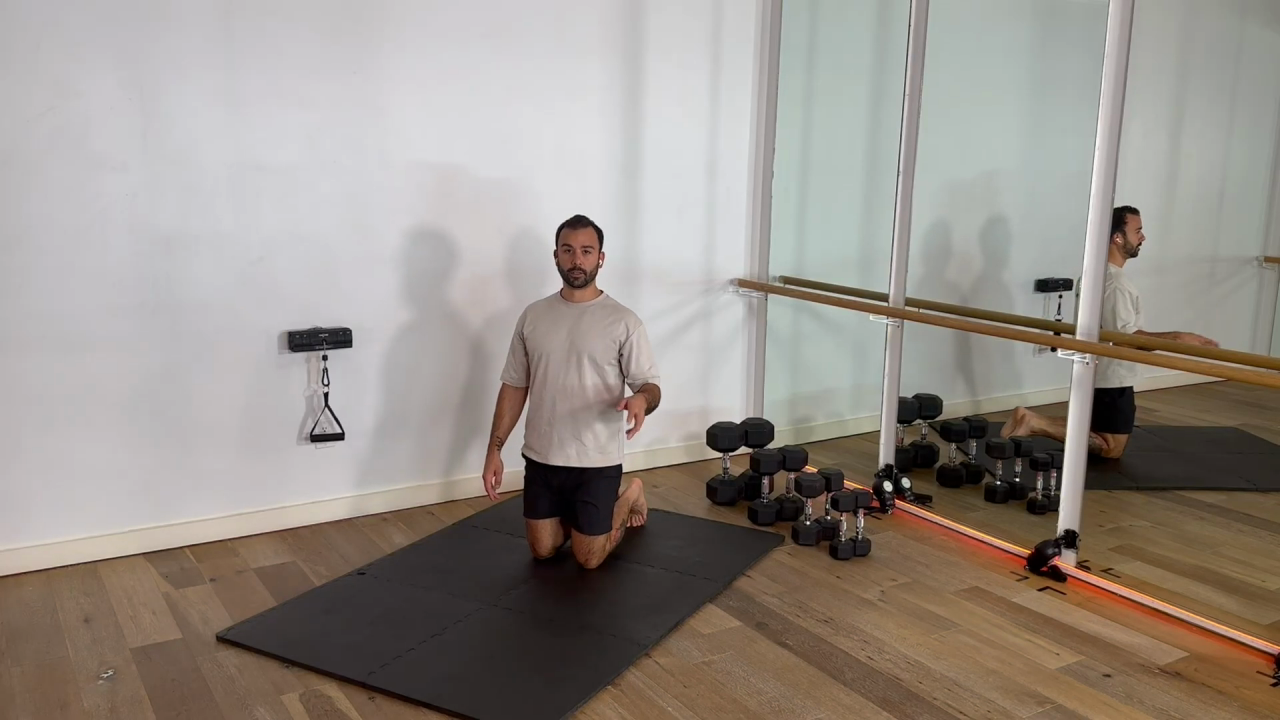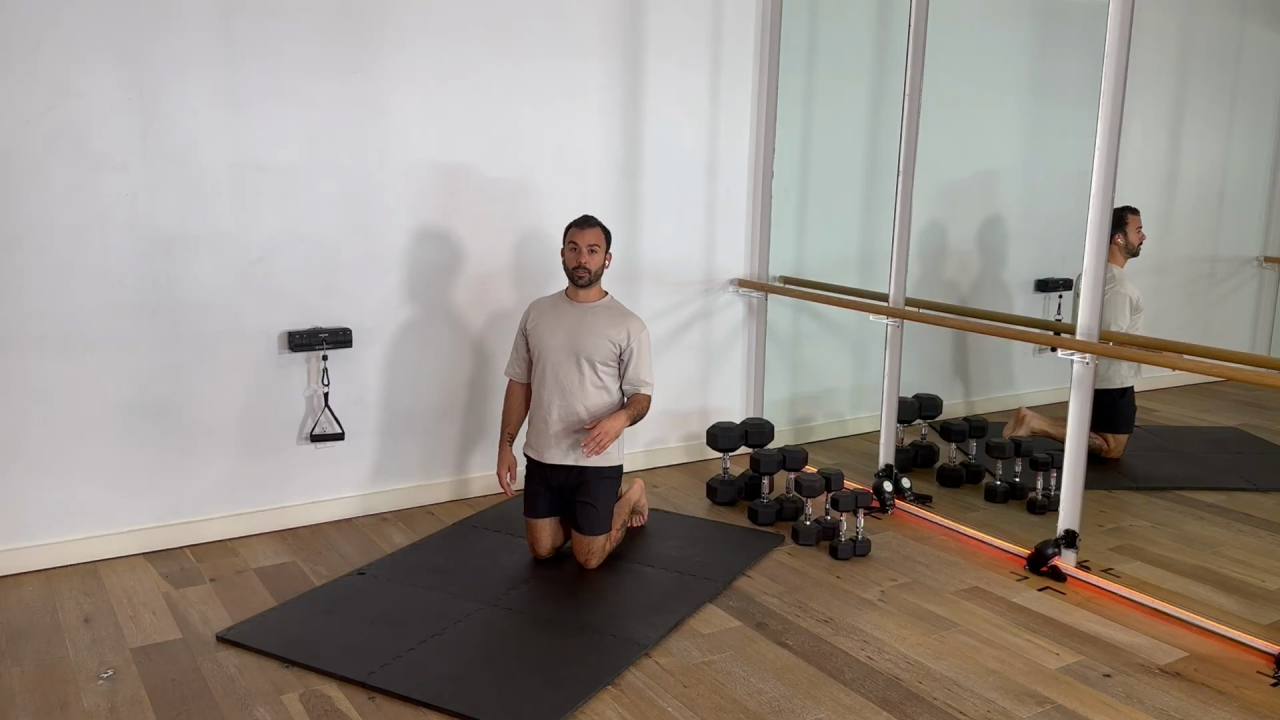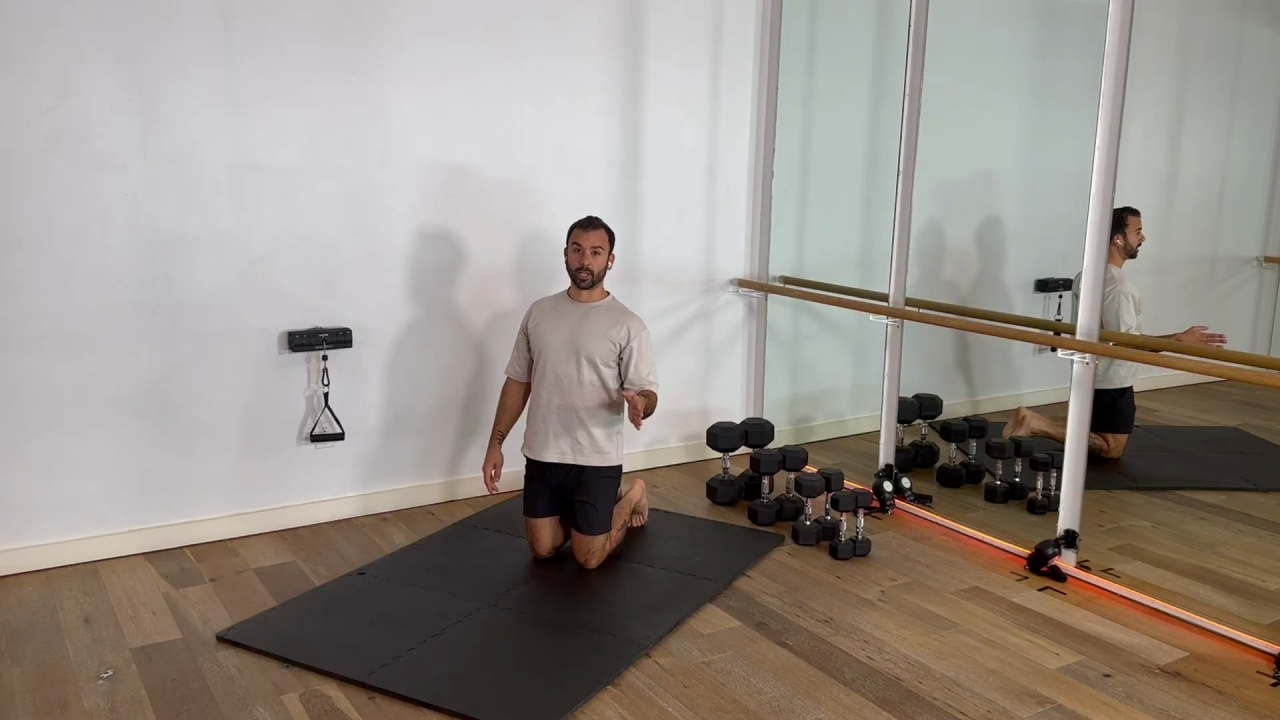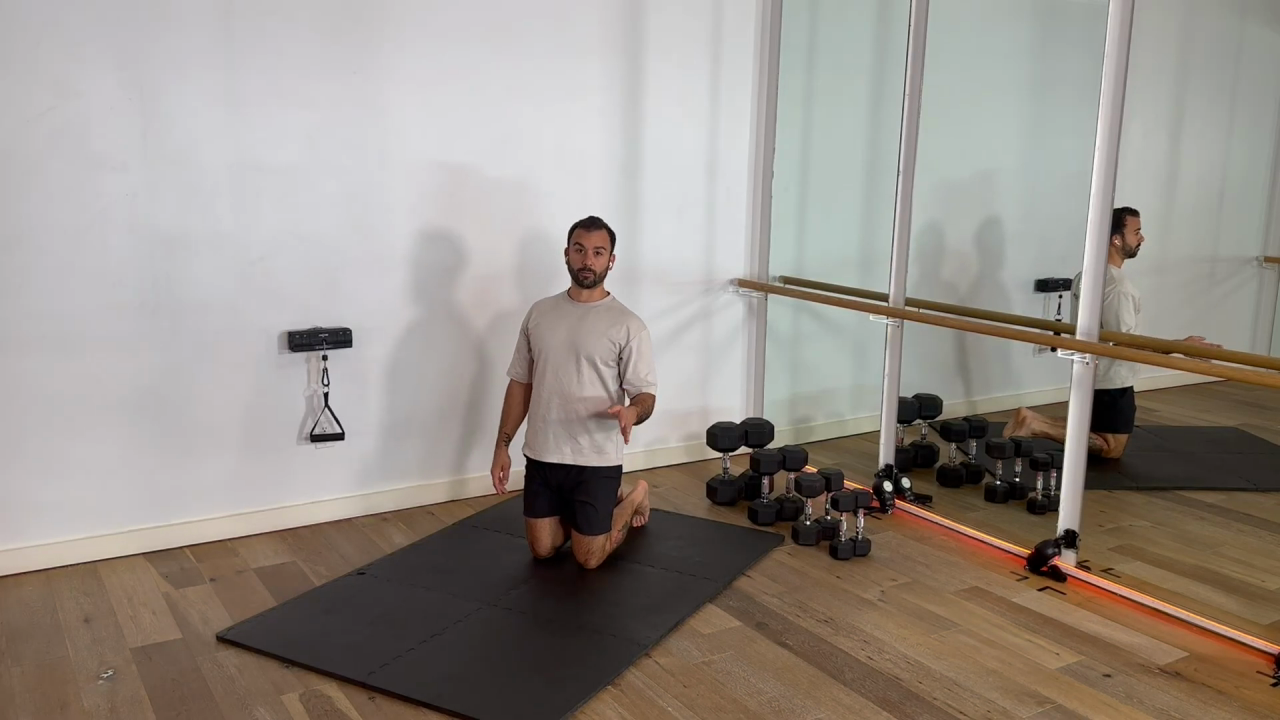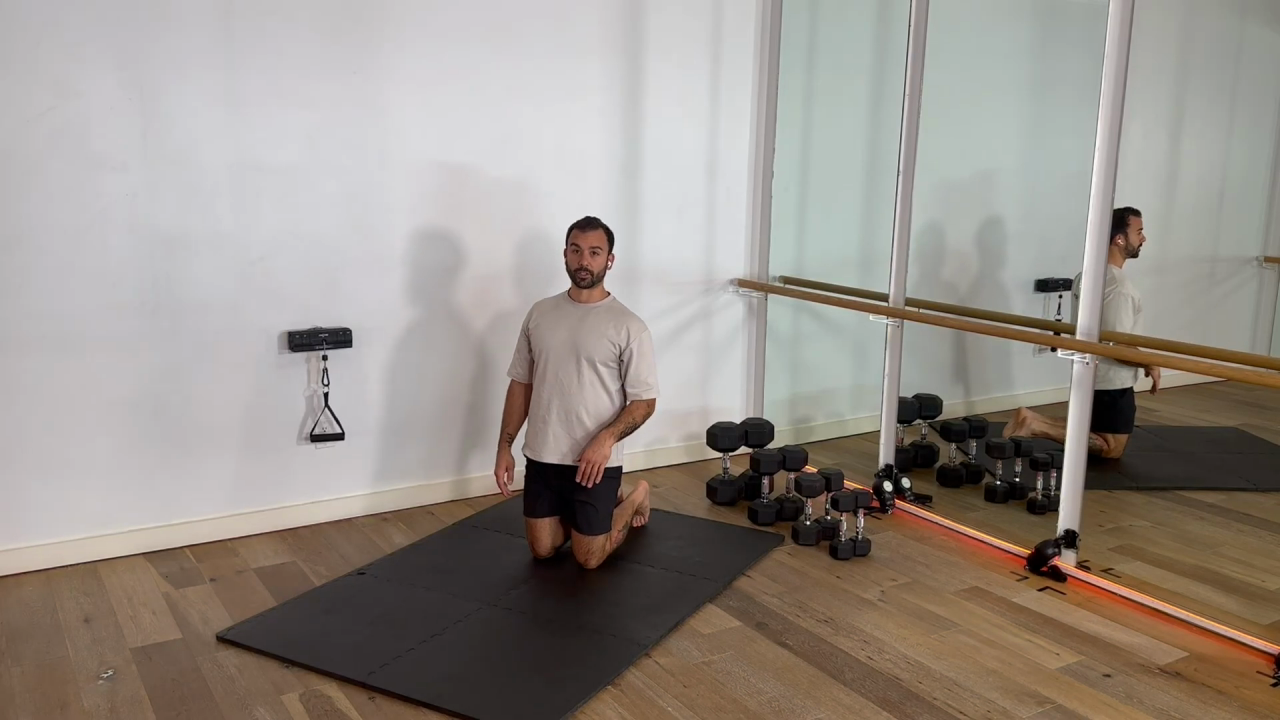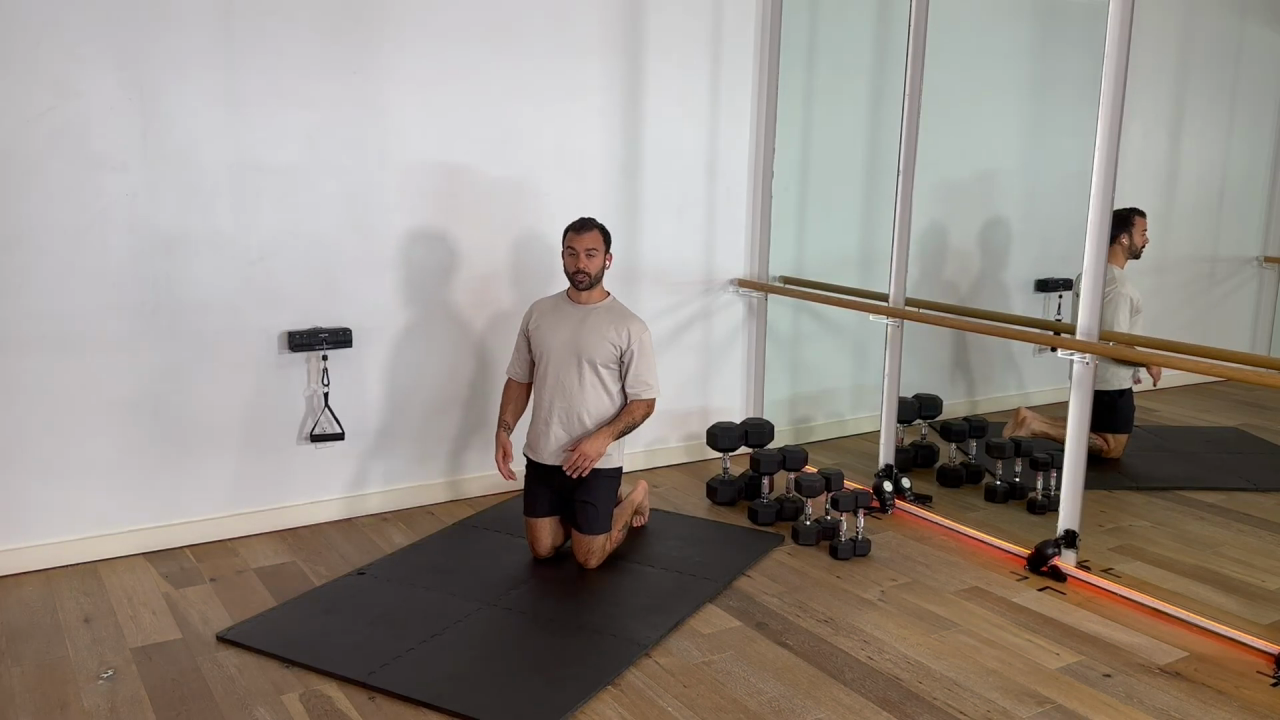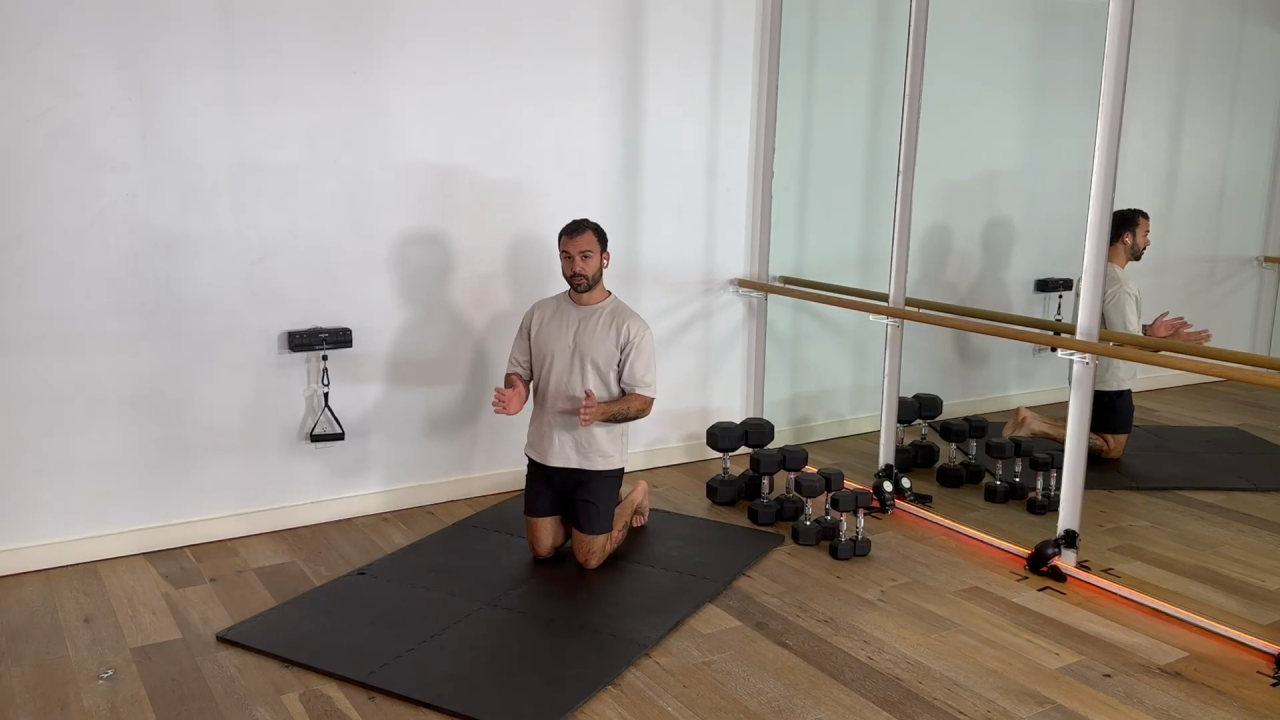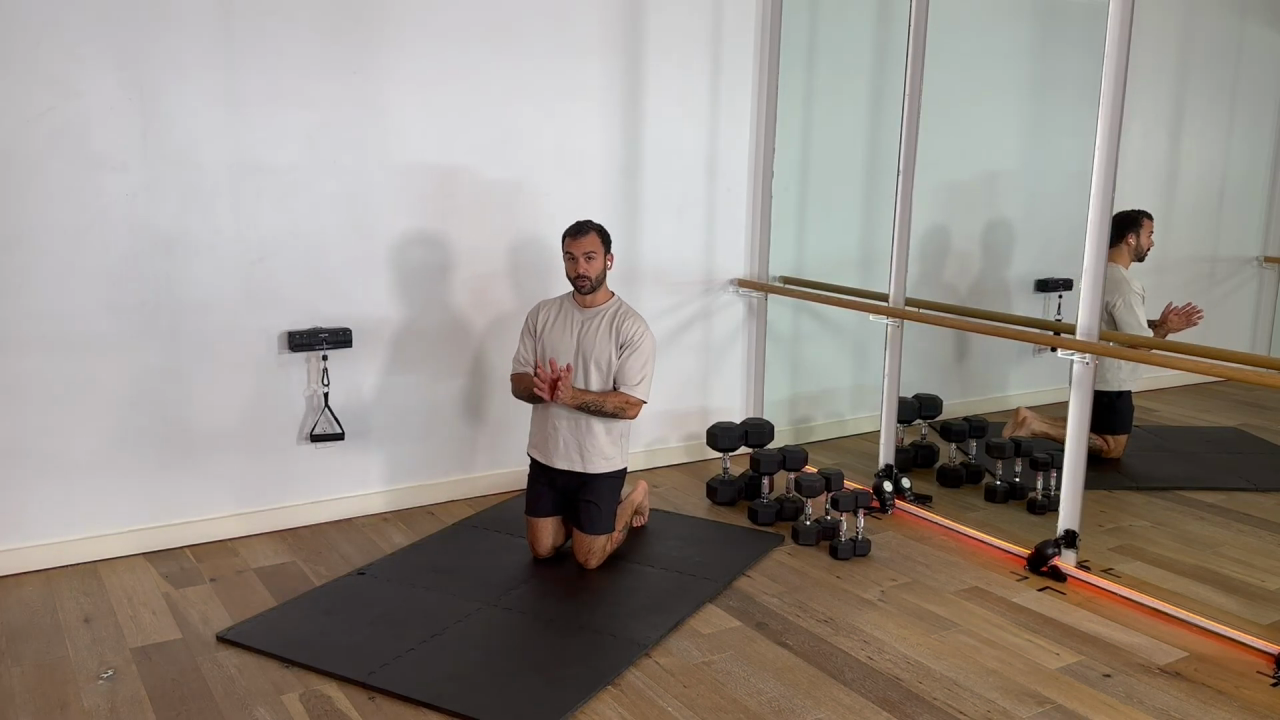
dt=0.3s
person 1, frame 1
left shoulder: (624, 321)
right shoulder: (533, 316)
left elbow: (651, 389)
right elbow: (514, 387)
left wrist: (641, 401)
right wrist: (494, 449)
left hip: (597, 461)
right hip: (542, 457)
left knee: (588, 558)
right knee: (542, 550)
left ankle: (629, 496)
right ankle: (608, 501)
person 1, frame 2
left shoulder: (627, 325)
right shoulder: (536, 312)
left elbow: (641, 395)
right elbow: (519, 383)
left wrist: (622, 417)
right wrist: (505, 446)
left hip: (596, 461)
right hip: (542, 456)
left knee: (588, 559)
right knee: (542, 549)
left ankle: (631, 496)
right ankle: (601, 505)
person 1, frame 3
left shoulder: (627, 325)
right shoulder: (539, 312)
left elbow: (647, 393)
right elbow: (518, 382)
left wrist: (640, 402)
right wrist: (495, 443)
left hip: (596, 460)
right hip: (542, 455)
left knee: (588, 558)
right knee: (542, 550)
left ankle: (632, 497)
right ankle: (606, 502)
person 1, frame 4
left shoulder: (627, 325)
right shoulder: (539, 313)
left elbow: (645, 394)
right elbow: (520, 384)
left wrist: (632, 411)
right wrist: (502, 445)
left hip: (594, 459)
right hip: (542, 455)
left knee: (588, 558)
right knee: (542, 549)
left ankle: (634, 498)
right ankle: (605, 504)
person 1, frame 5
left shoulder: (628, 326)
right shoulder: (540, 313)
left elbow: (644, 400)
right elbow: (521, 384)
left wrist: (607, 438)
right wrist: (505, 446)
left hip: (595, 460)
right hip: (542, 456)
left knee: (588, 558)
right knee: (542, 549)
left ankle: (634, 498)
right ankle: (607, 504)
person 1, frame 6
left shoulder: (628, 326)
right shoulder: (538, 313)
left elbow: (644, 401)
right elbow: (519, 378)
left wrist: (604, 437)
right wrist: (504, 432)
left hip: (596, 461)
right hip: (542, 456)
left knee: (588, 558)
right knee: (542, 549)
left ankle: (635, 498)
right ankle: (607, 504)
person 1, frame 7
left shoulder: (629, 325)
right shoulder: (539, 313)
left elbow: (642, 401)
right elbow: (518, 373)
left wrist: (602, 411)
right wrist: (516, 394)
left hip: (598, 461)
right hip: (544, 455)
left knee: (588, 558)
right knee: (542, 549)
left ankle: (633, 499)
right ankle: (591, 509)
person 1, frame 8
left shoulder: (631, 328)
right shoulder: (542, 314)
left elbow: (630, 405)
right elbow: (518, 381)
left wrist: (571, 395)
right wrist: (539, 386)
left hip: (598, 463)
right hip: (546, 456)
left knee: (588, 558)
right knee: (542, 550)
left ankle: (634, 499)
right ankle: (589, 510)
person 2, frame 1
right shoulder: (1115, 282)
right elbow: (1125, 337)
right wrist: (1179, 338)
left hip: (1097, 375)
right hip: (1111, 380)
left knee: (1098, 435)
right knee: (1110, 449)
left ankle: (1034, 421)
right ankle: (1037, 424)
person 2, frame 2
right shoulder: (1117, 284)
left hip: (1093, 375)
right hip: (1114, 380)
left knee: (1093, 431)
right knee: (1111, 449)
left ankle: (1035, 421)
right ankle: (1038, 424)
person 2, frame 3
right shoulder: (1117, 285)
right wrist: (1182, 339)
right hip: (1110, 381)
left knee: (1096, 435)
right knee: (1110, 449)
left ankle: (1035, 421)
right ankle: (1038, 424)
person 2, frame 4
right shoulder: (1118, 286)
right wrist: (1182, 346)
left hip: (1090, 375)
right hip: (1111, 381)
right knee: (1111, 449)
left ankle: (1033, 421)
right ankle: (1037, 426)
person 2, frame 5
right shoulder: (1117, 286)
right wrist: (1150, 365)
right hip: (1112, 382)
left knee: (1096, 434)
right knee: (1110, 449)
left ankle: (1033, 422)
right ankle: (1037, 426)
person 2, frame 6
right shoulder: (1118, 286)
right wrist: (1147, 363)
right hip: (1110, 382)
left knee: (1093, 431)
right knee: (1111, 449)
left ankle: (1034, 421)
right ankle: (1037, 426)
person 2, frame 7
right shoulder: (1119, 284)
left wrist: (1150, 330)
right wrist: (1171, 341)
right hip: (1108, 382)
left knee: (1096, 433)
right knee: (1110, 449)
left ankle: (1032, 420)
right ankle: (1036, 427)
person 2, frame 8
right shoulder: (1124, 286)
right elbow: (1139, 343)
left wrist: (1160, 324)
right wrist: (1165, 328)
right hip: (1109, 383)
left knee: (1092, 430)
right knee: (1111, 449)
left ankle: (1032, 420)
right ankle: (1036, 427)
